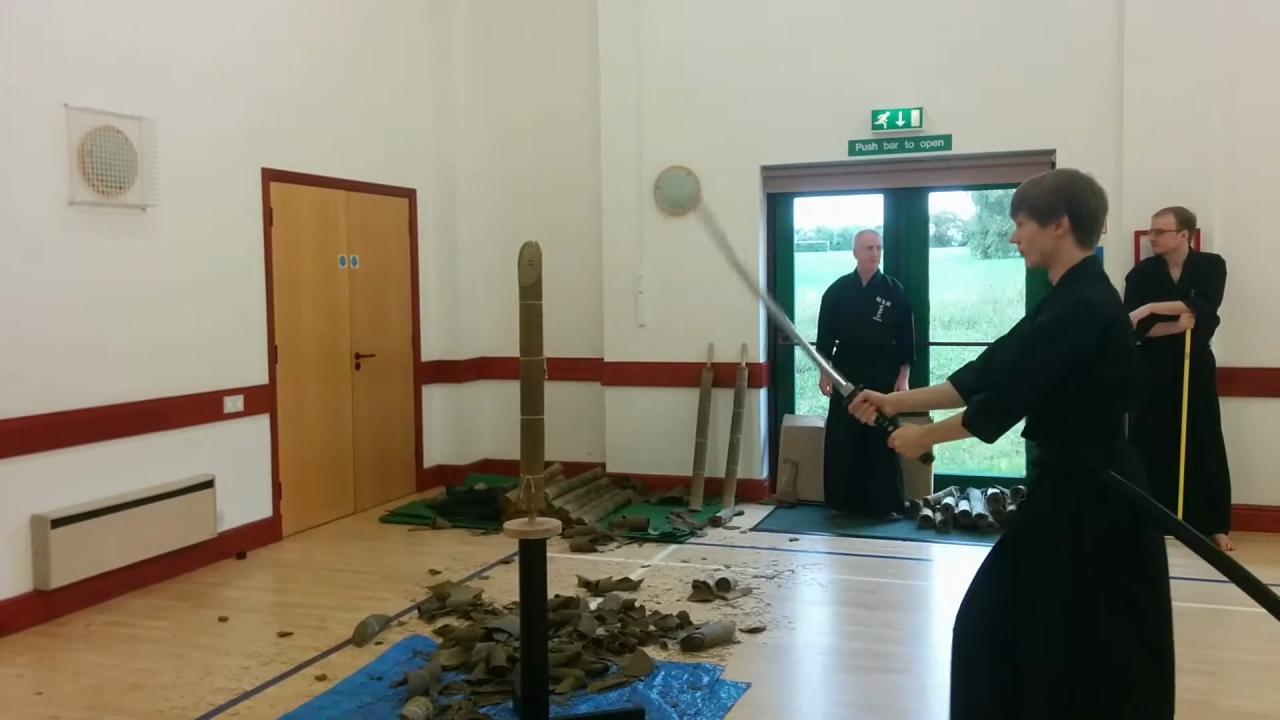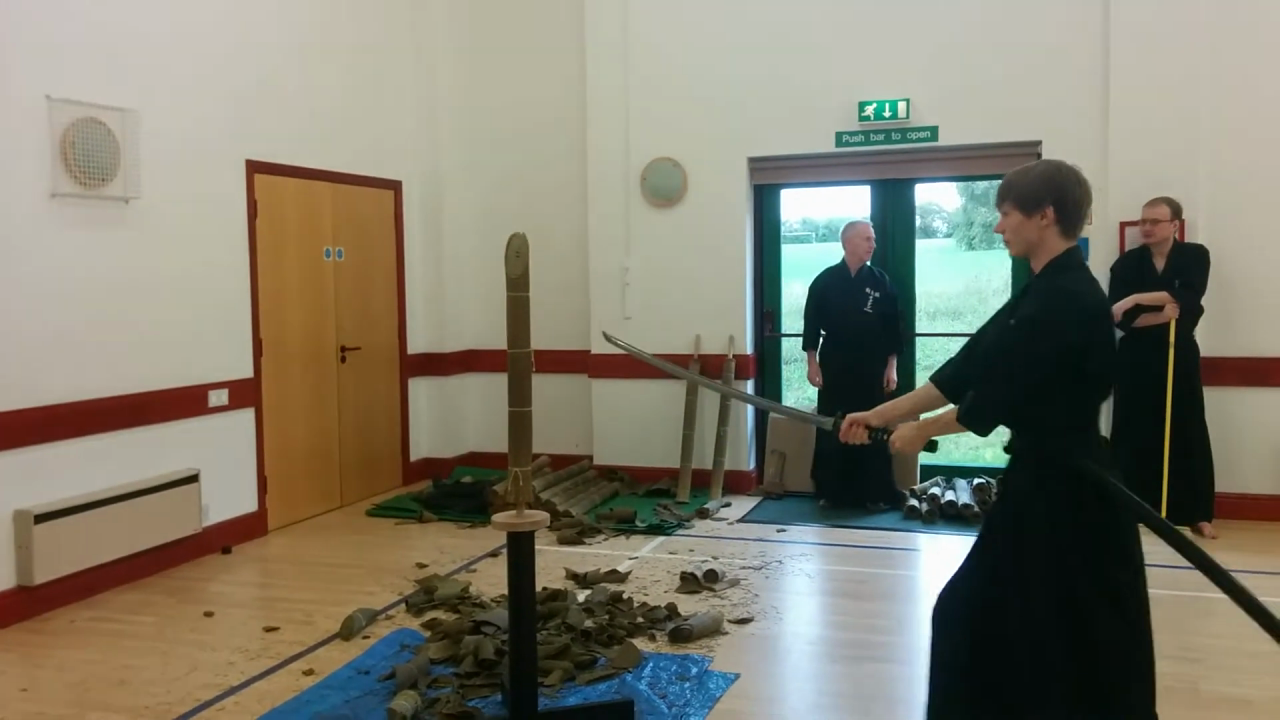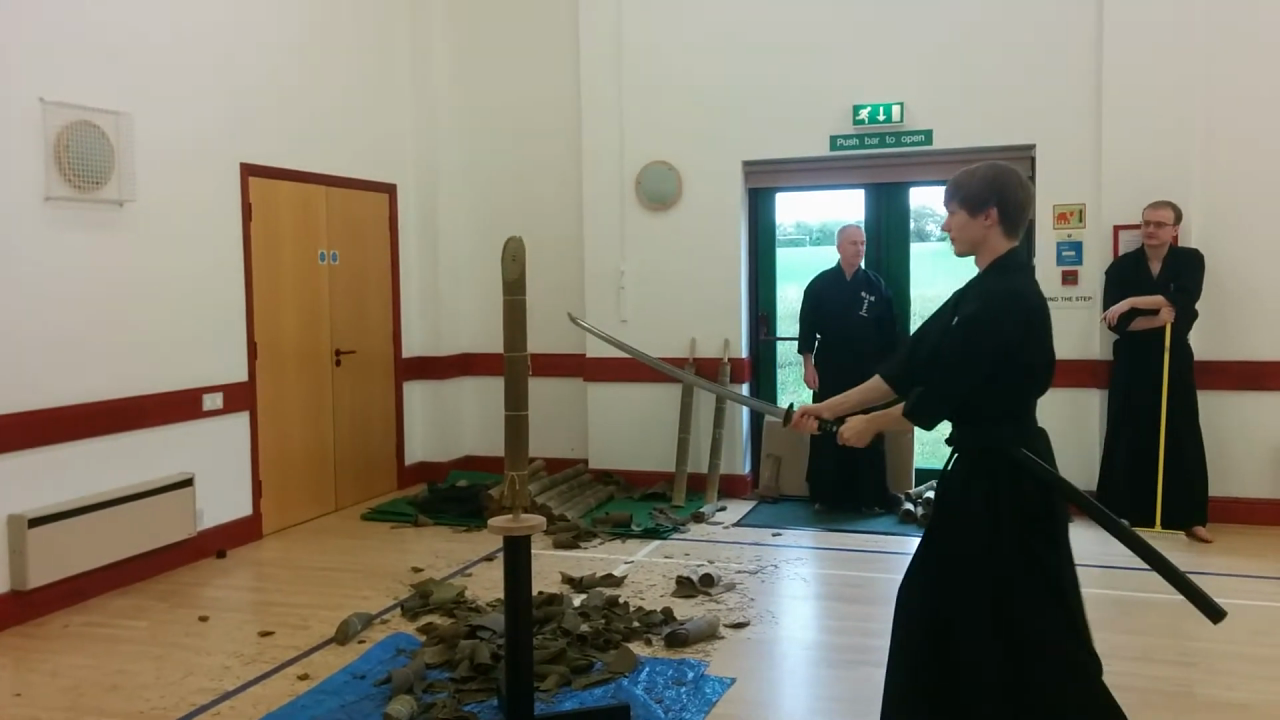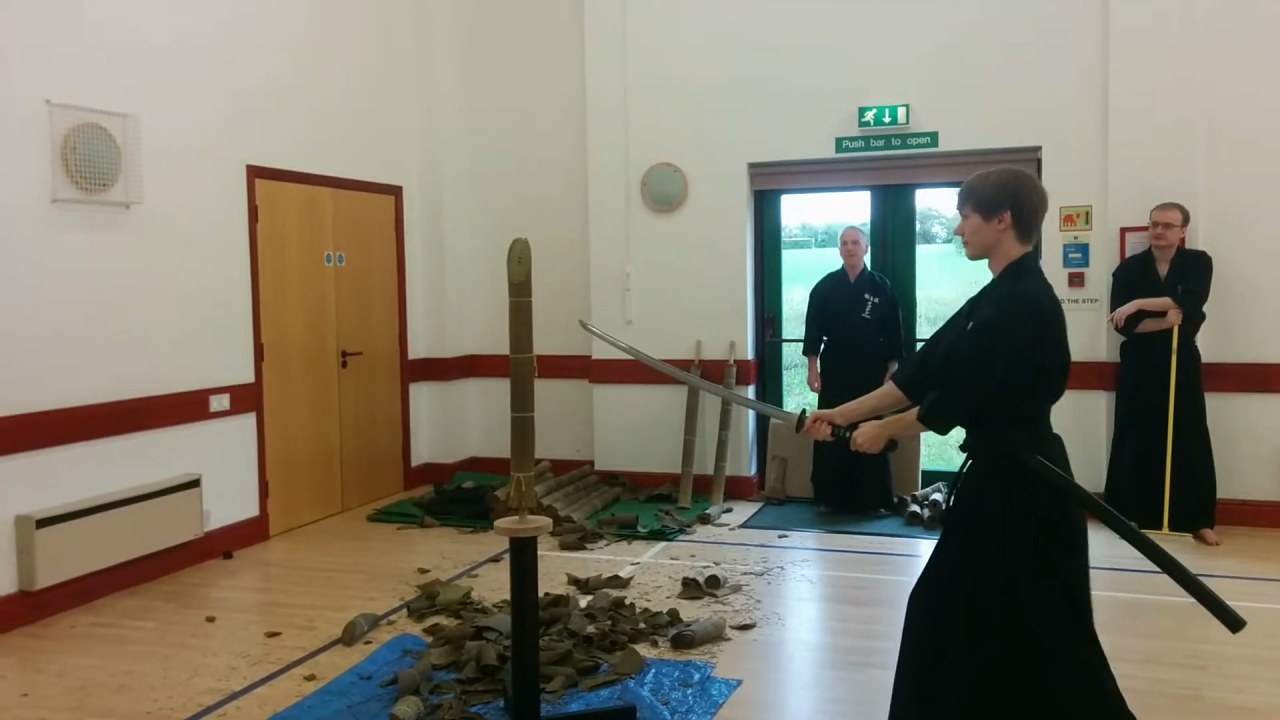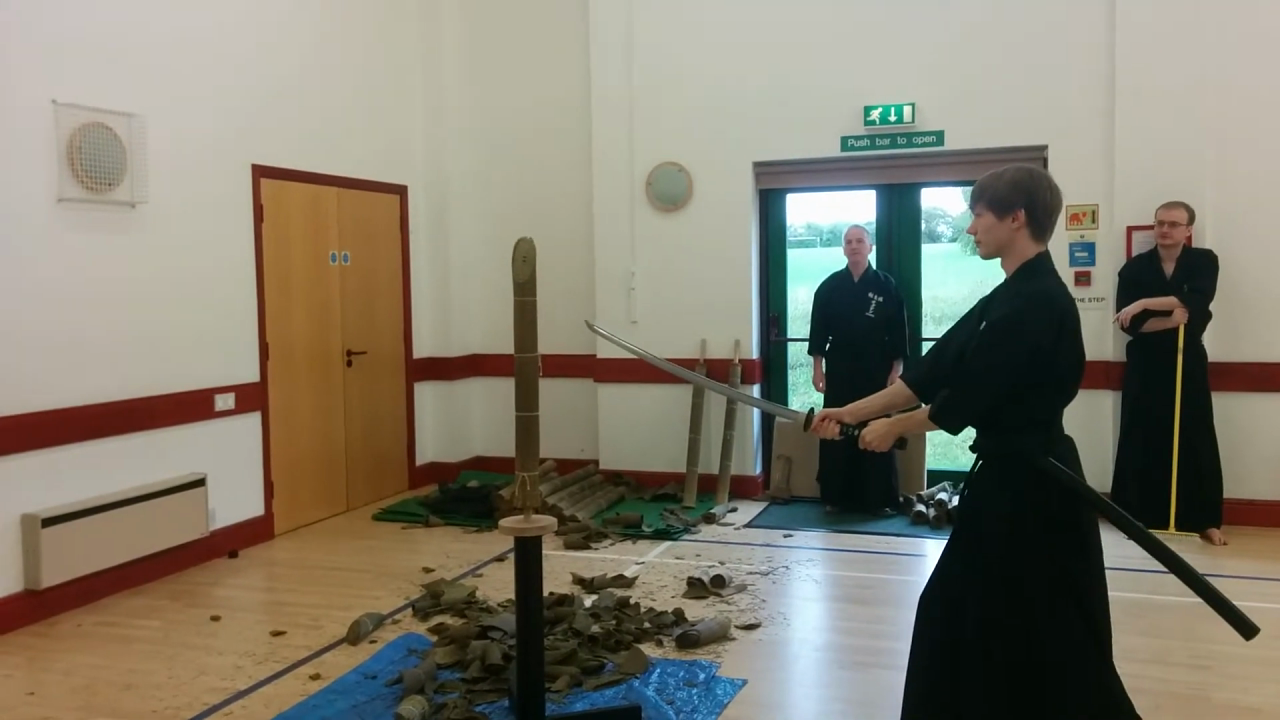
dt=0.3s
person 1, frame 1
left shoulder: (1082, 310)
right shoulder: (1070, 303)
left elbow: (1006, 400)
right elbow: (989, 375)
left wrist: (926, 436)
right wrist: (897, 401)
left hip: (1091, 501)
right hip: (1070, 489)
left knee: (1100, 662)
right knee: (998, 620)
person 1, frame 2
left shoulder: (1066, 301)
right shoulder: (1045, 292)
left elbow: (998, 396)
right elbow: (967, 369)
left wrist: (921, 431)
right wrist: (881, 414)
left hip: (1066, 485)
right hip: (1045, 475)
left knee: (1085, 641)
right knee: (979, 611)
person 1, frame 3
left shoulder: (1006, 300)
right shoulder: (989, 290)
left elbow: (943, 390)
right elbow: (913, 363)
left wrist: (871, 424)
right wrist: (833, 406)
left hip: (1005, 478)
right hip: (988, 468)
left knee: (1027, 625)
right knee: (944, 606)
person 1, frame 4
left shoulder: (1022, 304)
right shoulder: (1003, 295)
left elbow: (956, 397)
right elbow: (927, 370)
left wrist: (883, 430)
right wrist: (846, 412)
left hip: (1019, 484)
right hip: (1002, 475)
left knee: (1040, 633)
right knee: (955, 612)
person 1, frame 5
left shoulder: (1037, 303)
right shoulder: (1015, 295)
left elbow: (969, 397)
right elbow: (938, 370)
left wrist: (893, 427)
right wrist: (854, 410)
left hip: (1031, 485)
right hip: (1012, 475)
left knee: (1049, 637)
right knee: (967, 615)
person 2, frame 1
left shoulder: (1211, 266)
right shoulder: (1142, 273)
left elbow: (1202, 307)
right elbow: (1136, 327)
left wrist: (1152, 307)
right wrist: (1177, 324)
left hip: (1195, 366)
right hip: (1154, 368)
left knee: (1203, 445)
right knee: (1150, 443)
left ankle: (1213, 525)
person 2, frame 2
left shoulder: (1195, 257)
right shoulder: (1126, 263)
left elbow: (1187, 298)
right elbow: (1121, 318)
left wrist: (1136, 299)
right wrist: (1162, 315)
left hip: (1180, 356)
right hip: (1137, 358)
left knee: (1187, 434)
right knee: (1133, 434)
left ankle: (1196, 513)
person 2, frame 3
left shoulder: (1190, 261)
right shoulder: (1121, 267)
left elbow: (1182, 301)
right elbow: (1116, 321)
left wrist: (1132, 302)
right wrist: (1157, 318)
left hip: (1174, 359)
right hip: (1132, 361)
left knee: (1182, 438)
right knee: (1127, 438)
left ankle: (1191, 517)
right ankle: (1124, 512)
person 2, frame 4
left shoulder: (1198, 263)
right shoulder: (1129, 268)
left elbow: (1189, 304)
right elbow: (1123, 323)
left wrist: (1139, 303)
right wrist: (1165, 320)
left hip: (1181, 361)
right hip: (1140, 364)
left knee: (1190, 441)
right knee: (1134, 440)
left ankle: (1198, 520)
right ankle: (1131, 514)
person 2, frame 5
left shoulder: (1204, 262)
right shoulder: (1135, 268)
left elbow: (1195, 303)
right elbow: (1130, 323)
left wrist: (1144, 303)
right wrist: (1170, 319)
left hip: (1188, 361)
right hip: (1145, 363)
left knee: (1196, 440)
right knee: (1140, 440)
left ankle: (1205, 519)
right ankle: (1137, 514)
person 3, frame 1
left shoulder: (893, 290)
right shoulder: (838, 290)
left elbow: (905, 337)
right elbow: (825, 334)
left wrist: (903, 377)
right wrist: (825, 371)
left hip: (882, 376)
right hip: (846, 375)
left knee: (882, 438)
right knee: (842, 439)
left ankle: (885, 503)
right ankle: (844, 500)
person 3, frame 2
left shoulder: (880, 281)
right shoulder: (825, 281)
left elbow: (892, 328)
right elbow: (811, 324)
left wrist: (891, 367)
right wrist: (813, 363)
left hip: (872, 367)
right hip: (834, 366)
right knee: (832, 430)
left ankle: (874, 494)
right ankle: (832, 491)
person 3, frame 3
left shoulder: (875, 285)
right shoulder: (820, 284)
left elbow: (888, 331)
right elbow: (807, 327)
right wrist: (809, 366)
left hip: (866, 371)
right hip: (829, 370)
right knee: (826, 432)
left ankle: (869, 498)
right ankle: (827, 495)
person 3, frame 4
left shoulder: (881, 286)
right shoulder: (825, 287)
left elbow: (893, 333)
right elbow: (813, 329)
left wrist: (891, 372)
right wrist: (812, 368)
left hip: (871, 372)
right hip: (834, 371)
left ankle: (874, 500)
right ankle: (832, 497)
person 3, frame 5
left shoulder: (886, 285)
right shoulder: (829, 287)
left elbow: (898, 332)
right elbow: (818, 330)
left wrist: (896, 371)
right wrist: (818, 367)
left hip: (876, 371)
right hip: (839, 371)
left ankle: (879, 499)
right ankle: (837, 497)
